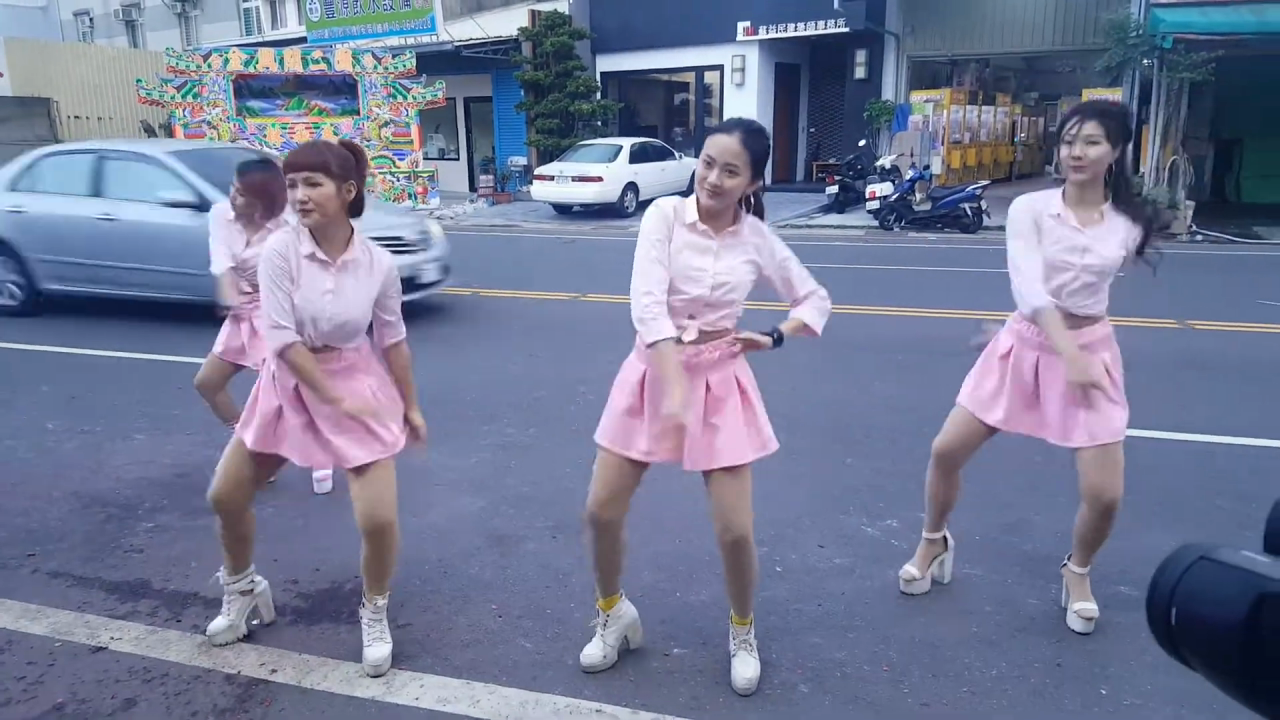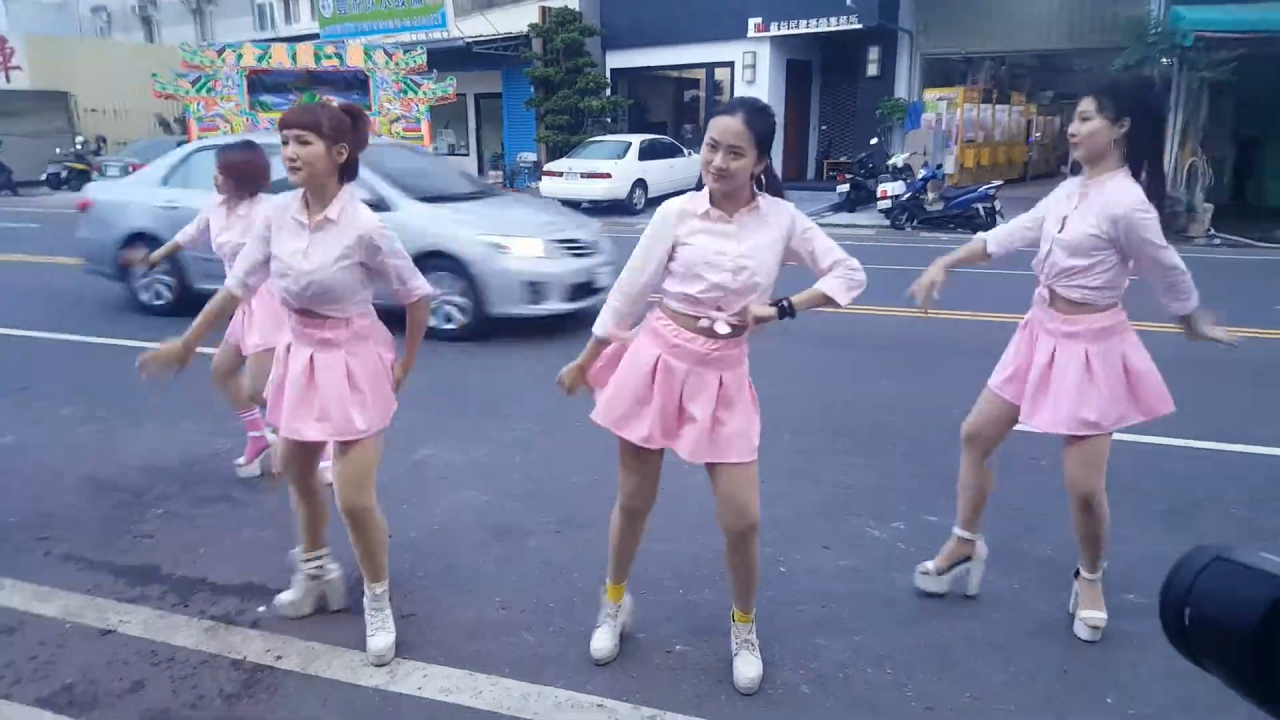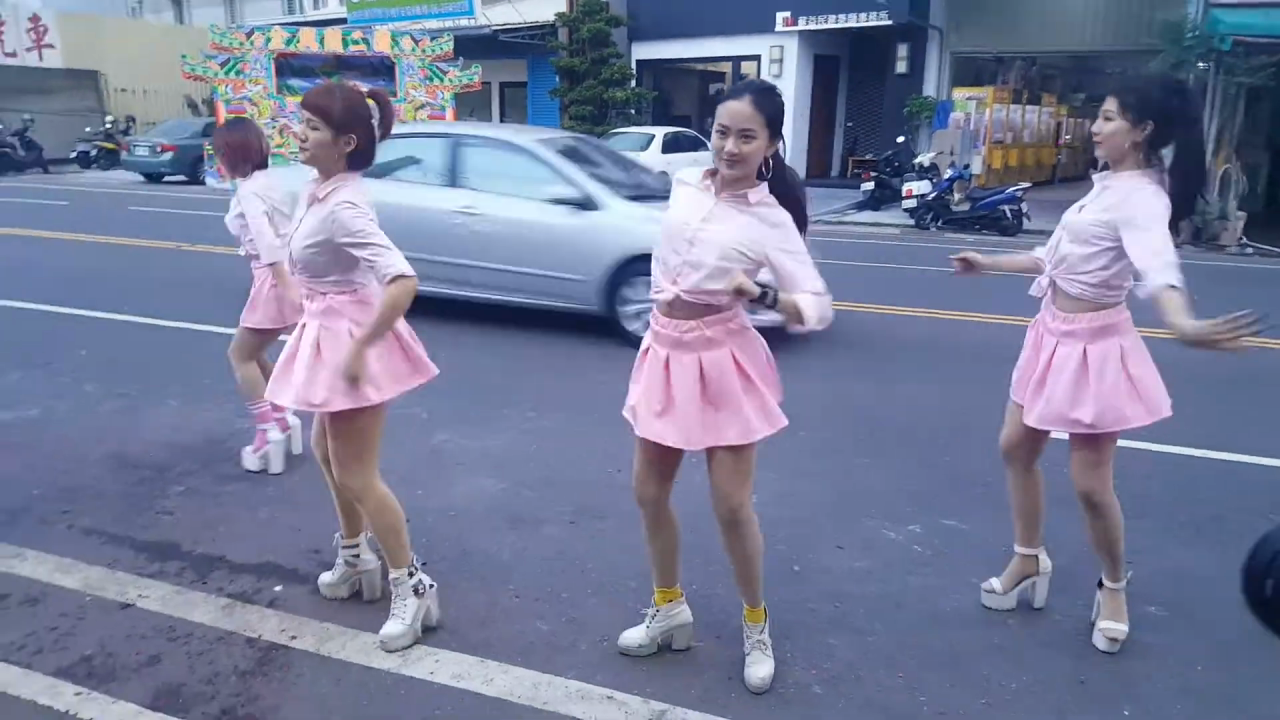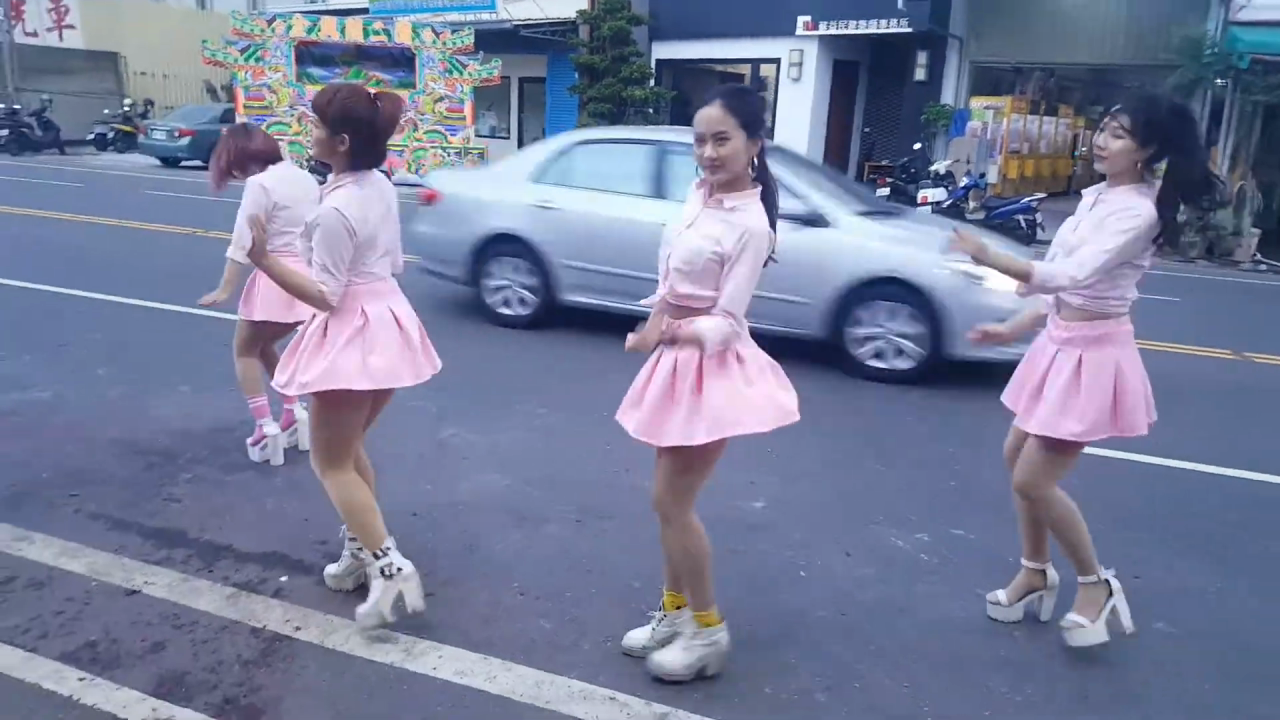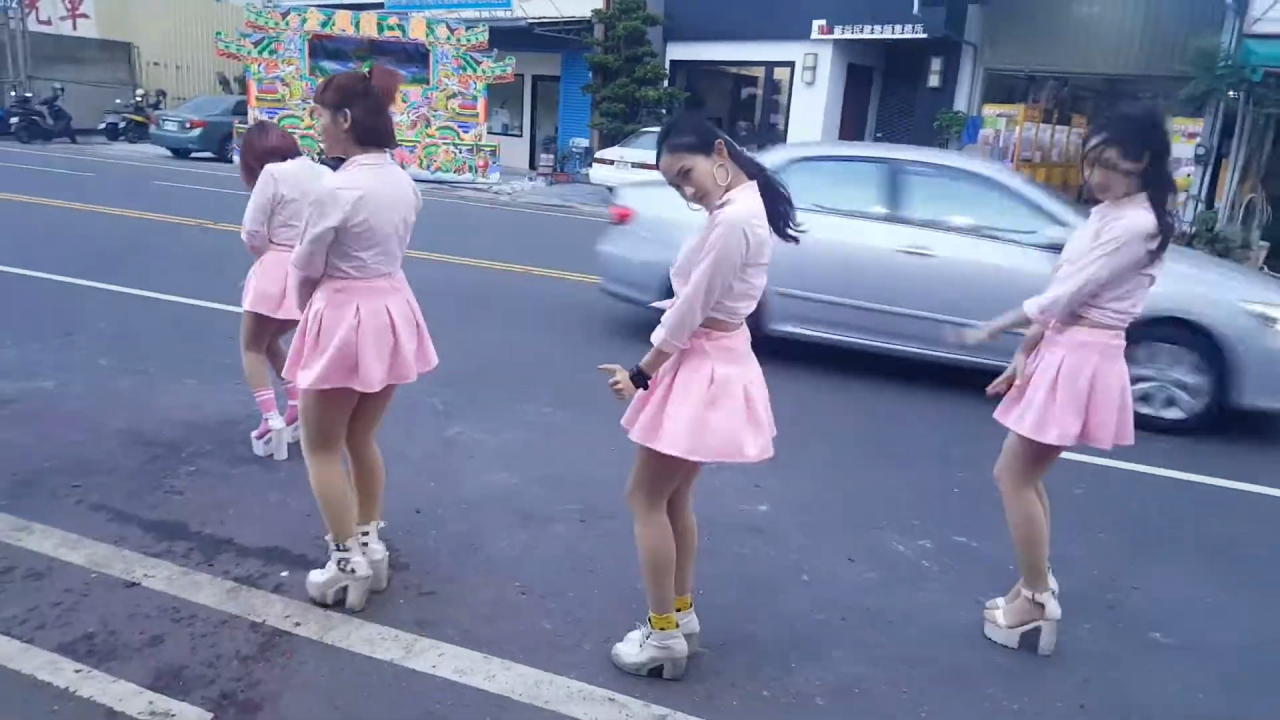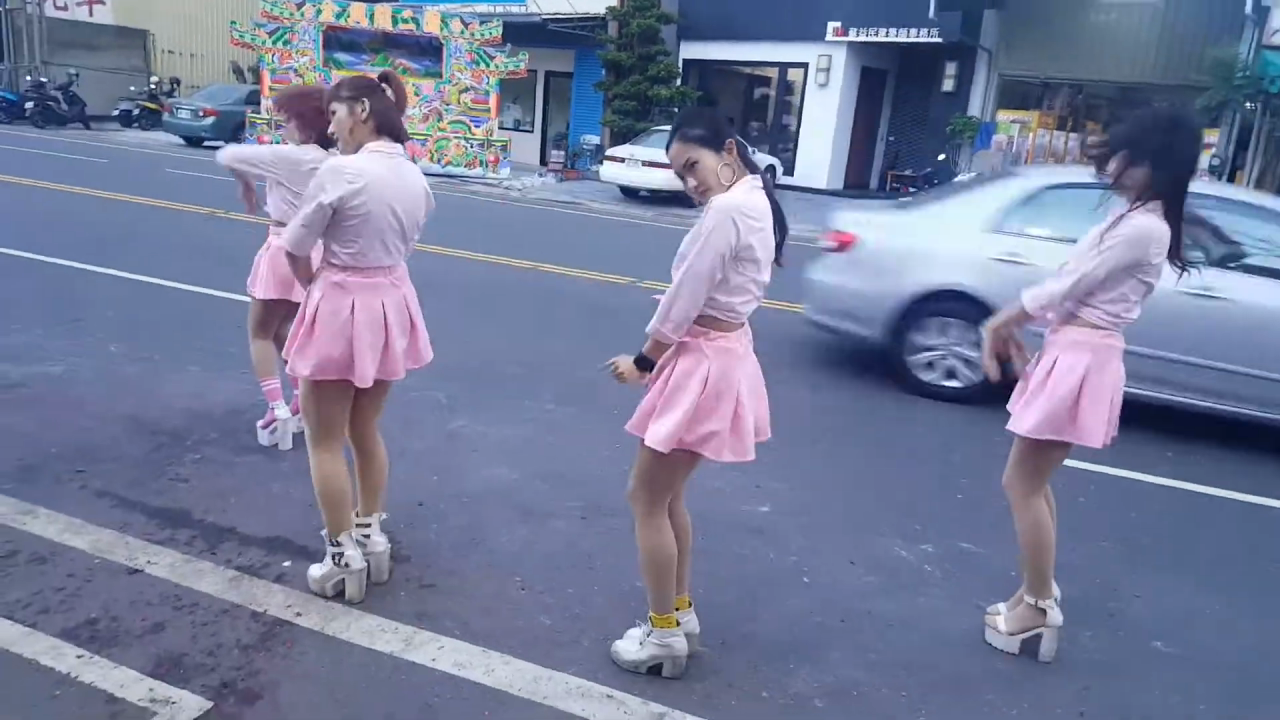
dt=0.2s
person 1, frame 1
left shoulder: (758, 238)
right shoulder: (665, 215)
left elbow: (815, 300)
right elbow: (647, 303)
left wrist: (771, 339)
right wrist: (672, 388)
left hip: (719, 383)
right hip: (654, 375)
left knee: (735, 531)
right knee: (601, 509)
left ankle: (743, 633)
right ankle: (613, 615)
person 1, frame 2
left shoulder: (782, 218)
right shoulder: (676, 214)
left elbow: (849, 273)
right elbow: (630, 289)
left wrist: (782, 308)
right wrist: (585, 361)
left hip: (724, 375)
right hip: (659, 361)
left knee: (743, 519)
right knee: (634, 502)
left ankle: (744, 629)
right ankle: (615, 602)
person 1, frame 3
left shoulder: (770, 221)
right shoulder: (685, 184)
left elbow: (815, 308)
left wrist: (756, 293)
left hip: (720, 360)
right hip: (664, 352)
left knee: (732, 508)
right knee: (649, 493)
left ankle: (755, 627)
right ankle: (669, 609)
person 1, frame 4
left shoulder: (750, 223)
right shoulder: (699, 193)
left elbow: (726, 324)
left wrist: (667, 336)
right wrist: (656, 326)
left hip: (711, 365)
right hip: (676, 357)
left knee: (672, 502)
right knee: (666, 497)
left ankle: (705, 630)
right ankle: (676, 612)
person 1, frame 5
left shoulder: (733, 220)
right shoulder: (741, 206)
left elbow: (688, 314)
left wrist: (641, 373)
right wrist: (650, 368)
left hip: (704, 369)
right hip: (707, 362)
left knee: (645, 499)
right knee: (673, 497)
left ankle: (665, 635)
right ankle: (680, 615)
person 1, frame 6
left shoulder: (725, 211)
right shoulder: (754, 202)
left elbow: (683, 302)
left wrist: (642, 360)
right wrist: (656, 358)
left hip: (703, 365)
right hip: (718, 358)
left knee: (646, 498)
right knee: (667, 495)
left ankle: (665, 634)
right ankle: (679, 613)
person 2, frame 1
left shoulder: (1128, 226)
right shoulder: (1029, 209)
right elbow: (1029, 289)
right wrist: (1067, 354)
left hip: (1091, 350)
right hip: (1025, 346)
left knee: (1105, 492)
right knee: (946, 450)
left ankle: (1077, 571)
right ankle: (934, 542)
person 2, frame 2
left shoulder: (1126, 203)
right shoulder: (1070, 190)
left elbow: (1168, 274)
right elbow: (1009, 235)
left wrist: (1195, 324)
right wrist: (942, 266)
left hip: (1093, 343)
right hip: (1041, 330)
left knee: (1084, 485)
right knee: (976, 433)
left ankle: (1089, 579)
right ankle: (964, 544)
person 2, frame 3
left shoulder: (1141, 198)
right shoulder: (1107, 187)
left elbow: (1156, 261)
left wrist: (1181, 323)
right wrist: (992, 264)
left hip: (1094, 343)
right hip: (1052, 332)
left knee: (1091, 486)
right knee: (1015, 449)
left ankle: (1113, 588)
right ankle: (1029, 560)
person 2, frame 4
left shoulder: (1135, 211)
right shoulder: (1095, 198)
left elbow: (1073, 275)
left wrist: (993, 259)
right wrist: (1016, 327)
left hip: (1093, 352)
right hip: (1061, 343)
left knee: (1032, 481)
right knee: (1015, 458)
left ankle: (1094, 584)
right ankle: (1035, 573)
person 2, frame 5
left shoulder: (1136, 224)
right shoulder: (1103, 215)
left elbow: (1063, 296)
left wrist: (994, 329)
right wrist: (1022, 358)
left hip: (1083, 359)
right hip: (1059, 353)
left knee: (1015, 476)
right knee: (1019, 475)
left ankle: (1036, 602)
right ankle: (1034, 588)
person 2, frame 6
left shoulder: (1141, 228)
right shoulder: (1133, 219)
left elbow: (1065, 288)
left wrist: (1001, 322)
right wrist: (1013, 329)
left hip: (1081, 359)
right hip: (1069, 353)
left knee: (1023, 483)
right knee: (1028, 480)
left ankle: (1038, 609)
right ankle: (1038, 592)
person 3, frame 1
left shoulder: (378, 263)
right shoulder: (281, 249)
left elbow: (392, 340)
right elbow: (283, 341)
left wrist: (411, 407)
right wrist: (332, 397)
left hip: (359, 388)
right hip: (289, 388)
left knee: (378, 517)
right knee: (225, 496)
left ankle: (374, 614)
right ankle: (242, 588)
person 3, frame 2
left shoulder: (365, 228)
right shoulder: (278, 215)
left elbow: (418, 295)
right elbow: (238, 285)
left wrist: (406, 361)
right wrist: (185, 344)
left hip: (350, 361)
right hip: (298, 356)
left knee: (355, 499)
right knee: (296, 472)
left ankle: (377, 601)
right ankle: (317, 572)
person 3, frame 3
left shoulder: (346, 208)
right shoulder: (317, 189)
left elbow: (404, 282)
left wrist: (363, 347)
left hip: (353, 333)
right hip: (325, 330)
left knee: (354, 473)
right knee: (330, 457)
left ankle: (412, 586)
right ankle: (354, 559)
person 3, frame 4
left shoulder: (338, 207)
right shoulder: (380, 188)
left elbow: (327, 295)
left wrist: (265, 261)
left hip: (354, 328)
right hip: (382, 321)
left knee: (331, 462)
right knee: (347, 449)
left ankle: (387, 566)
right ankle: (364, 552)
person 3, frame 5
left shoulder: (337, 189)
right shoulder: (404, 182)
left elbow: (309, 273)
left wrist: (302, 294)
left hip: (347, 318)
right hip: (395, 311)
left knee: (323, 448)
right knee: (360, 439)
left ankle: (348, 565)
right ankle: (368, 547)
person 3, frame 6
left shoulder: (339, 171)
right shoulder: (417, 180)
left elbow: (295, 250)
left wrist: (316, 284)
left hip: (341, 306)
right hip: (392, 303)
left knee: (325, 441)
right knee: (365, 429)
left ankle: (343, 558)
right ankle: (371, 536)
person 4, frame 1
left shoulder: (286, 229)
right shoulder: (221, 213)
right elbow: (221, 263)
right wrist: (231, 301)
right hip: (242, 312)
right knee: (206, 382)
person 4, frame 2
left shoulder: (262, 214)
right shoulder: (219, 206)
right elbow: (192, 233)
right wrist: (153, 257)
left hip: (268, 303)
right hip: (245, 303)
left knee: (256, 389)
right knee: (221, 371)
right ankle: (259, 439)
person 4, frame 3
left shoulder: (250, 191)
right shoulder: (263, 182)
left elbow: (266, 240)
left wrist: (282, 283)
left hip: (275, 281)
right hip: (282, 278)
left knee: (242, 357)
right knee: (251, 352)
left ankle: (269, 433)
right ankle: (281, 424)
person 4, frame 4
left shoulder: (260, 185)
right shoulder: (305, 178)
left elbow: (243, 241)
left wrist: (224, 289)
left hip: (276, 277)
right hip: (306, 274)
left knee: (245, 352)
right knee: (263, 346)
left ankle: (266, 429)
right ankle: (294, 415)
person 4, frame 5
left shoulder: (273, 174)
right shoulder: (325, 175)
left elbow: (253, 231)
left wrist: (257, 268)
left hip: (278, 269)
left knee: (252, 347)
right knee: (269, 340)
left ankle: (272, 422)
right ankle: (299, 411)
person 4, frame 6
left shoulder: (286, 157)
left elbow: (227, 156)
left wrist: (247, 185)
left hip: (283, 253)
right hip: (316, 255)
left knee: (260, 335)
right knee: (279, 330)
left ankle: (277, 410)
right ankle: (304, 401)
